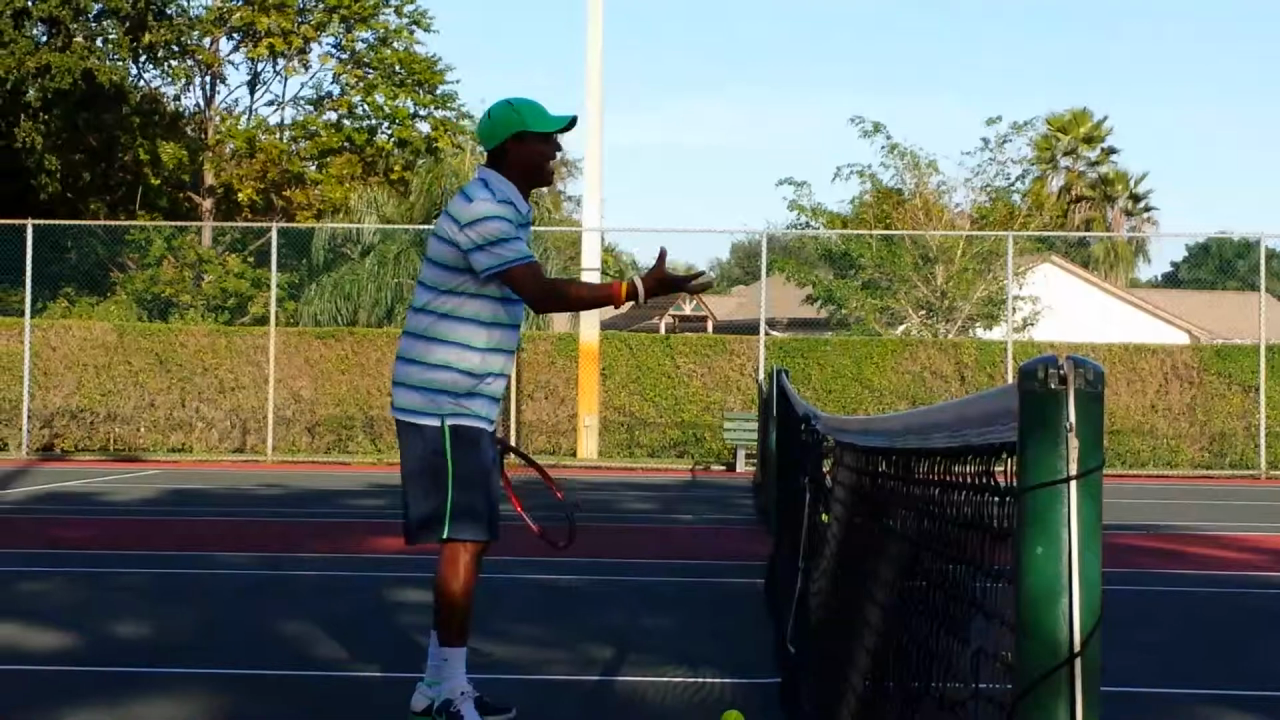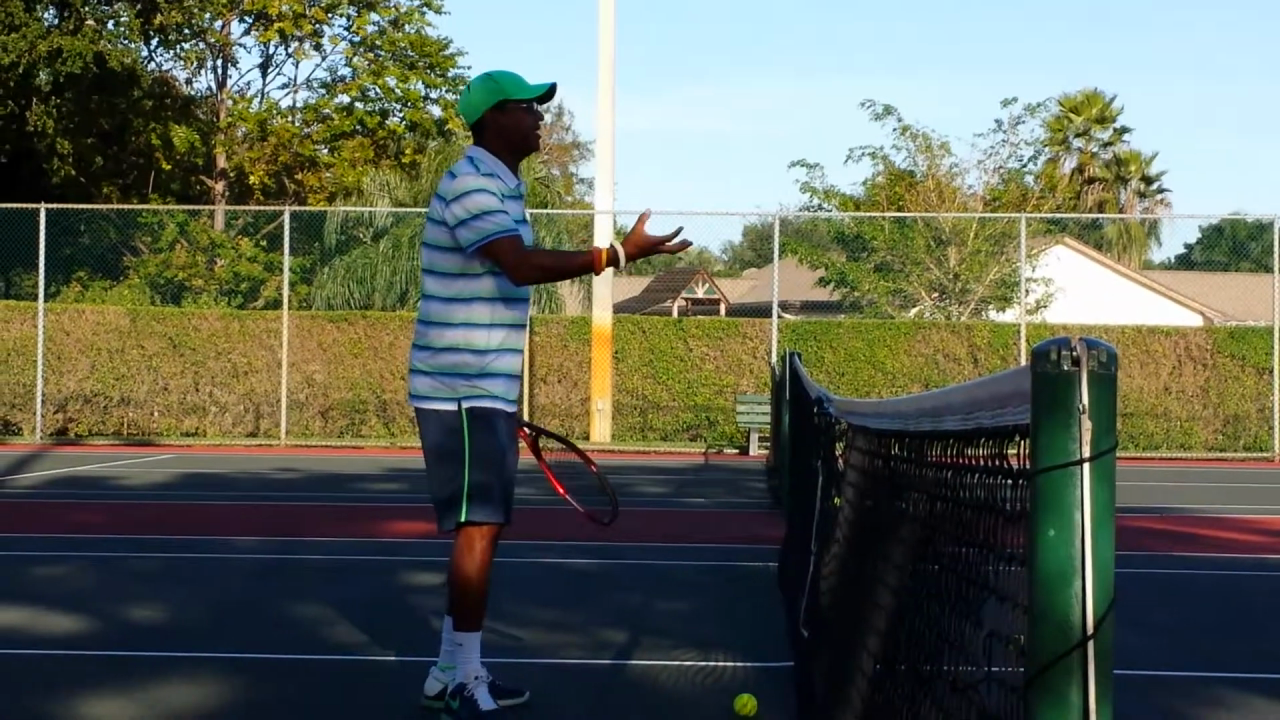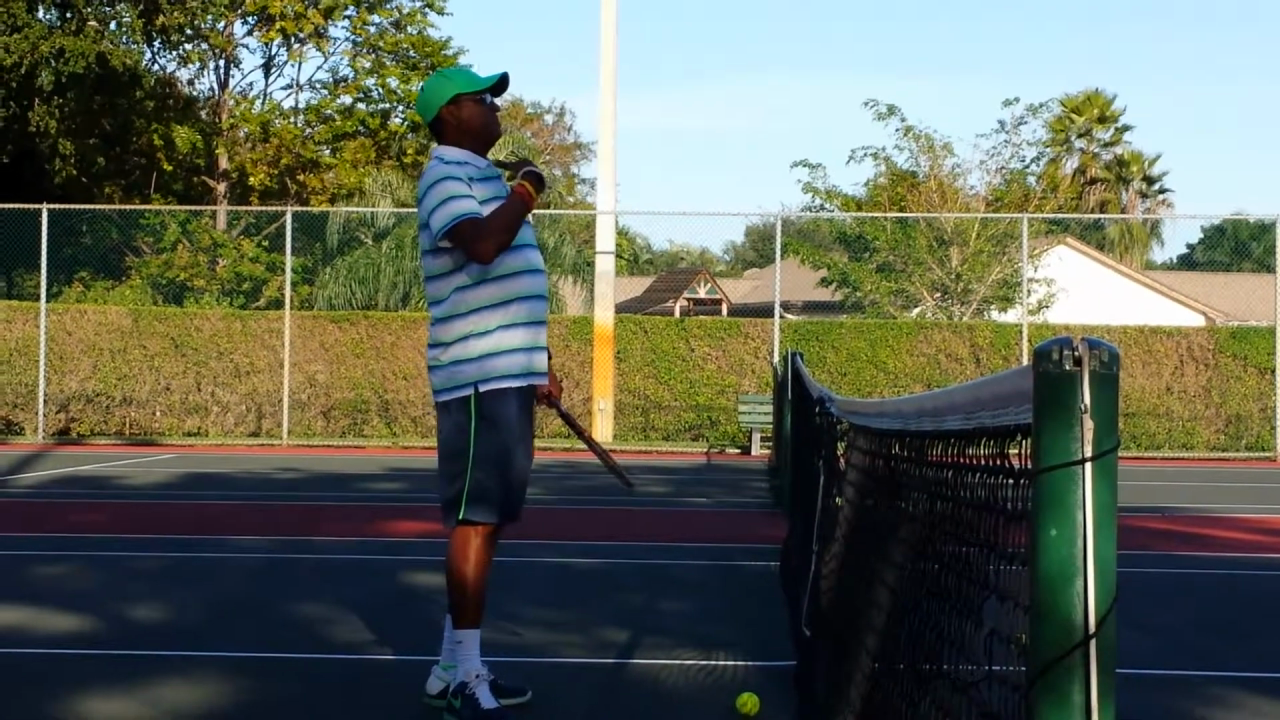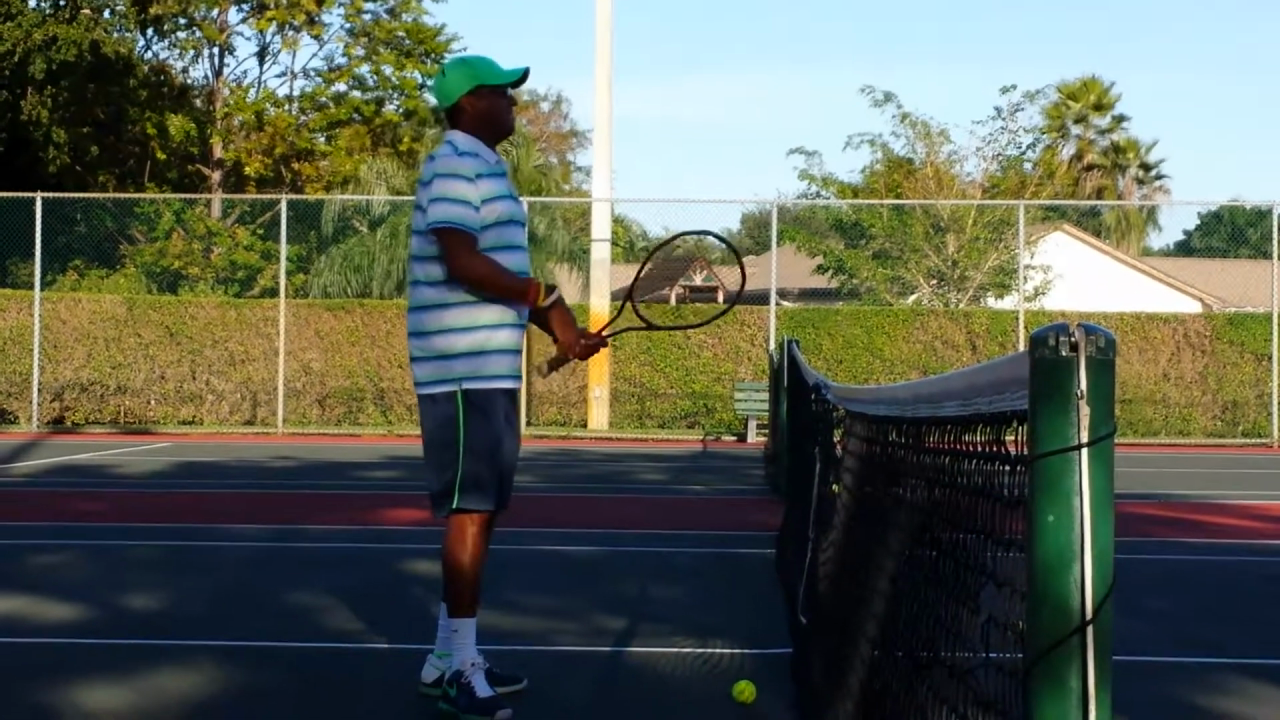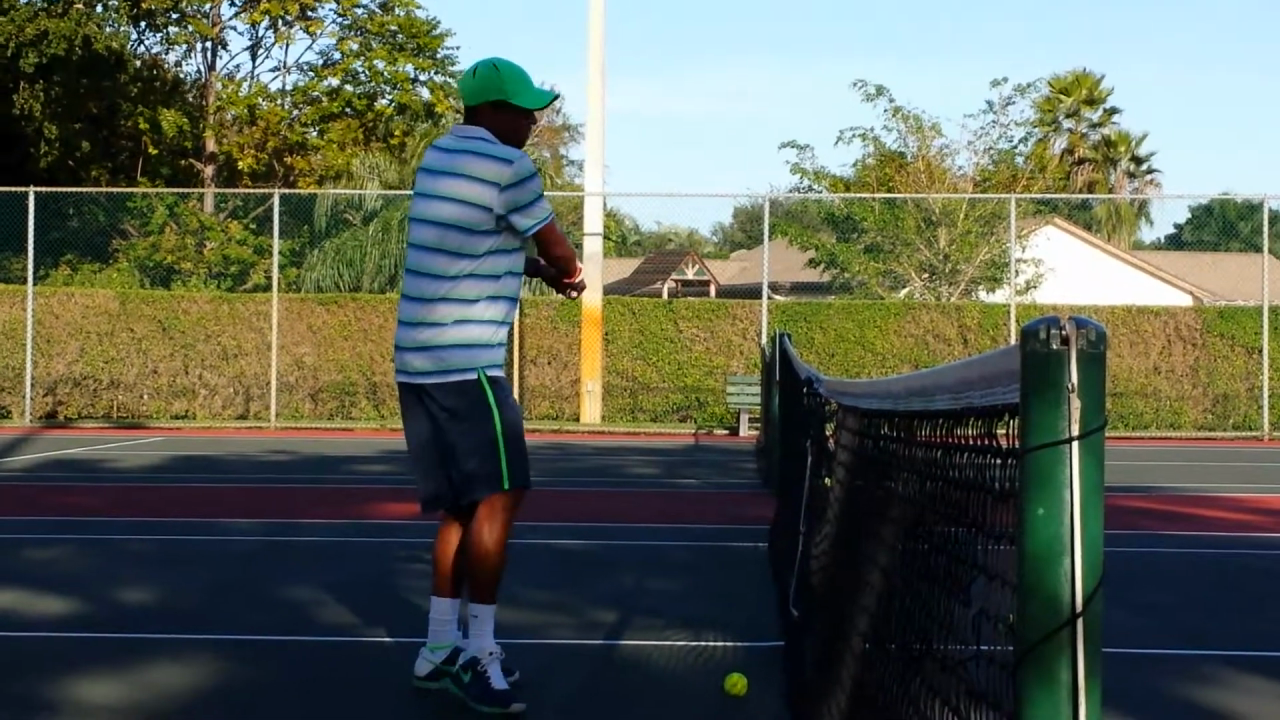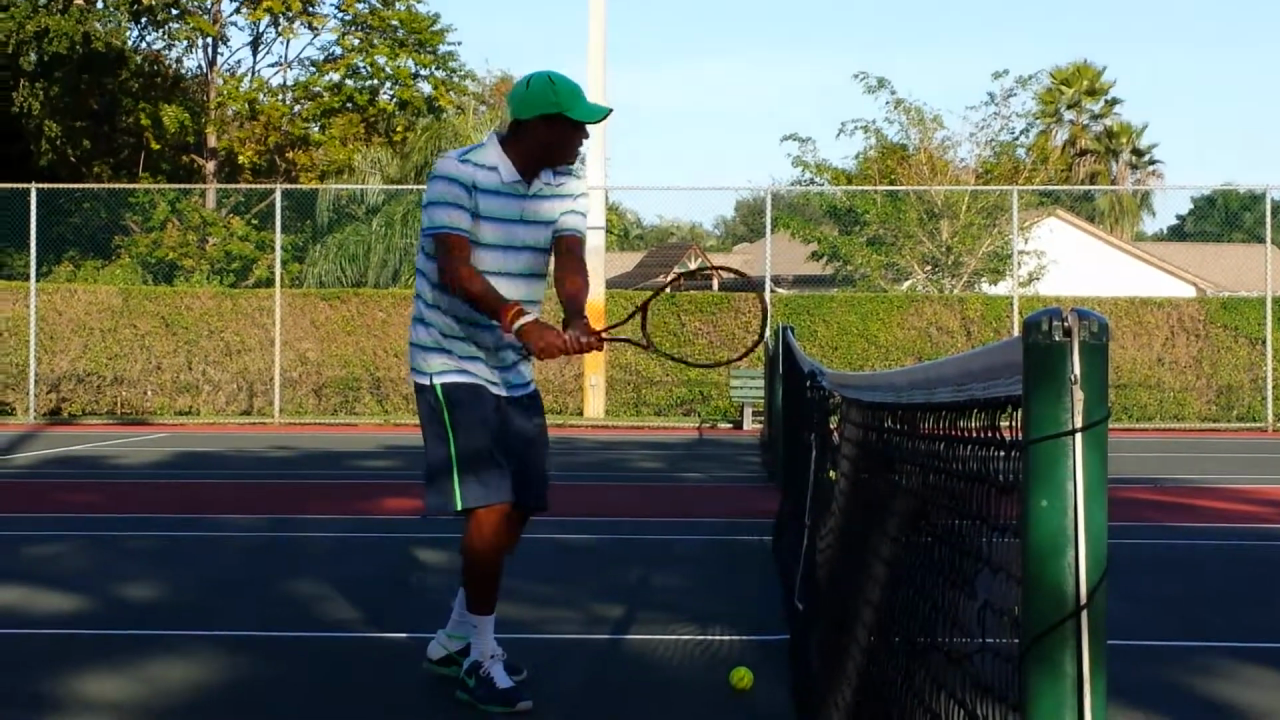
dt=0.7s
person 1, frame 1
left shoulder: (503, 207)
right shoulder: (484, 207)
right elbow: (542, 293)
right wrist: (637, 288)
left hip: (462, 402)
right hip: (442, 402)
left knee: (471, 538)
right knee: (465, 539)
person 1, frame 2
left shoulder: (500, 186)
right shoulder: (471, 181)
right elbow: (521, 267)
right wrist: (620, 253)
left hip: (481, 388)
right hip: (459, 388)
left knee: (484, 524)
right knee: (480, 524)
person 1, frame 3
left shoulder: (485, 175)
right shoulder: (446, 175)
right elbow: (482, 246)
left wrist: (539, 364)
right wrist: (529, 188)
left hip: (507, 375)
right hip: (478, 378)
left knee: (487, 519)
right knee: (476, 519)
left ankle: (457, 666)
person 1, frame 4
left shoulder: (484, 166)
right shoulder: (452, 162)
right elbow: (464, 265)
left wrist: (559, 326)
right wrist: (544, 297)
left hip: (487, 368)
right hip: (463, 370)
left knee: (479, 509)
right knee: (471, 509)
left ankle: (450, 656)
person 1, frame 5
left shoulder: (439, 155)
right shoulder: (509, 166)
right elbow: (556, 246)
left wrist: (538, 267)
right wrist: (570, 276)
left hip: (422, 361)
right hip: (466, 362)
left knee: (462, 505)
right knee: (500, 497)
left ankle: (440, 648)
right ankle: (479, 654)
person 1, frame 6
left shoulder: (565, 185)
right shoulder: (458, 171)
left elbow: (569, 261)
right elbow: (455, 268)
left wrist: (576, 322)
right wrist: (522, 323)
left hip: (513, 372)
right hip: (453, 368)
left knee: (517, 507)
right knee: (491, 507)
left ankle: (456, 637)
right ankle: (480, 657)
